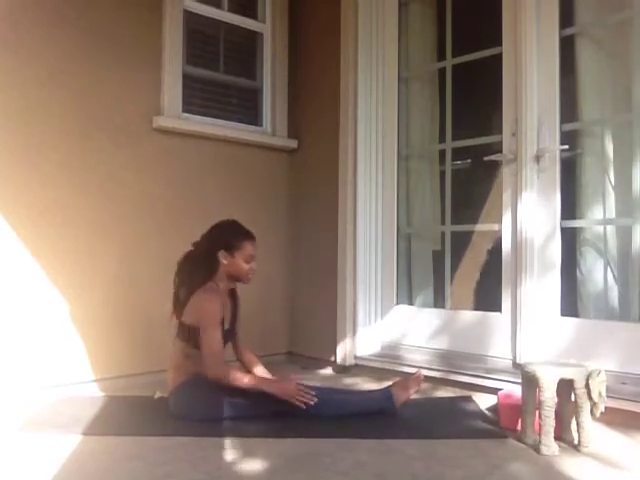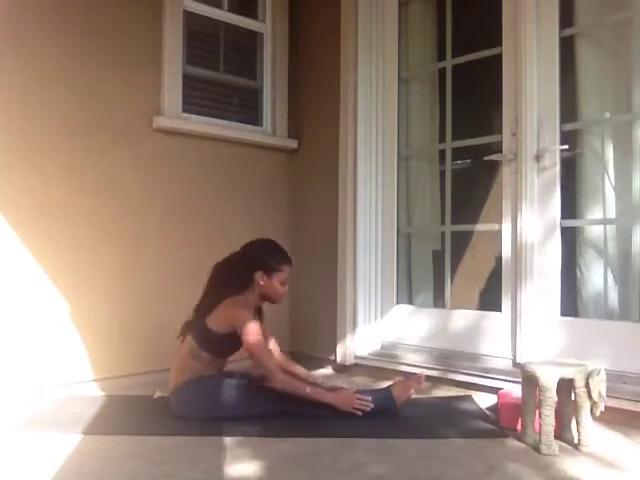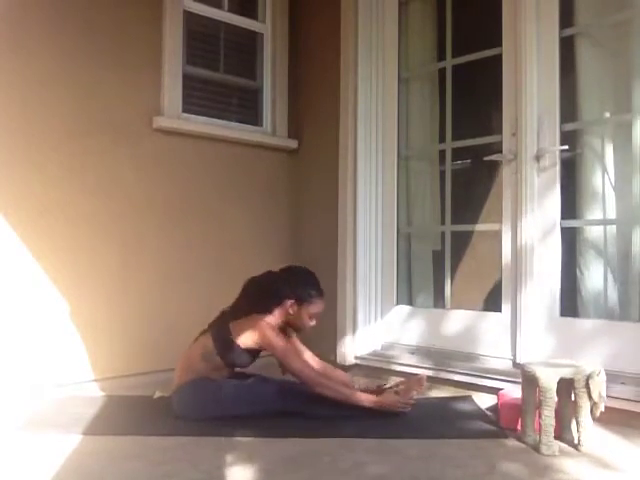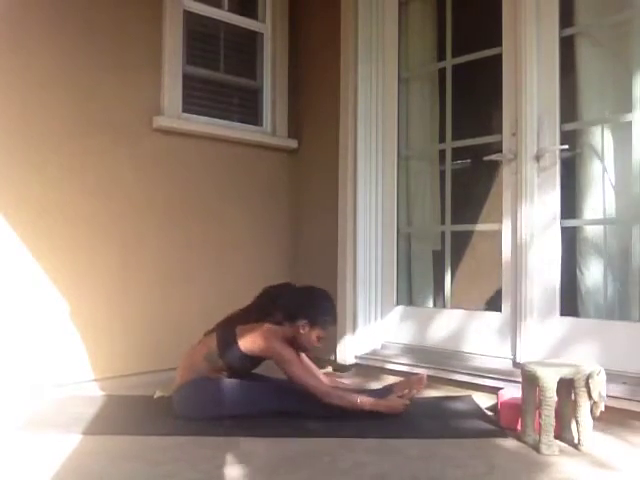
dt=0.3s
person 1, frame 1
left shoulder: (228, 295)
right shoulder: (210, 299)
left elbow: (238, 351)
right elbow: (215, 369)
left wrist: (273, 381)
right wrist: (274, 387)
left hip: (204, 386)
right hip: (190, 395)
left knee: (285, 390)
right knee: (280, 399)
left ankle: (383, 397)
right ankle: (386, 399)
person 1, frame 2
left shoulder: (247, 306)
right shoulder: (240, 311)
left elbow: (278, 359)
right elbow: (272, 376)
left wrist: (323, 385)
right wrist: (328, 396)
left hip: (206, 385)
right hip: (192, 394)
left knee: (288, 391)
right knee: (281, 399)
left ankle: (383, 398)
right ankle: (385, 400)
person 1, frame 3
left shoulder: (275, 323)
right shoulder: (266, 330)
left elbow: (316, 365)
right elbow: (316, 384)
left wrist: (372, 388)
right wrist: (374, 400)
left hip: (210, 384)
right hip: (194, 394)
left knee: (288, 390)
right knee: (285, 397)
left ankle: (387, 395)
right ankle: (383, 404)
person 1, frame 4
left shoulder: (280, 330)
right shoulder: (271, 339)
left elbow: (320, 379)
right elbow: (323, 394)
left wrist: (375, 393)
right wrist: (378, 404)
left hip: (212, 383)
right hip: (194, 393)
left knee: (291, 390)
right knee: (285, 398)
left ankle: (386, 393)
